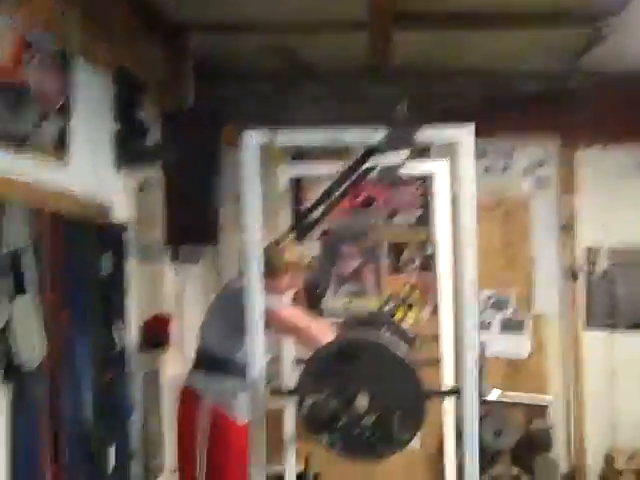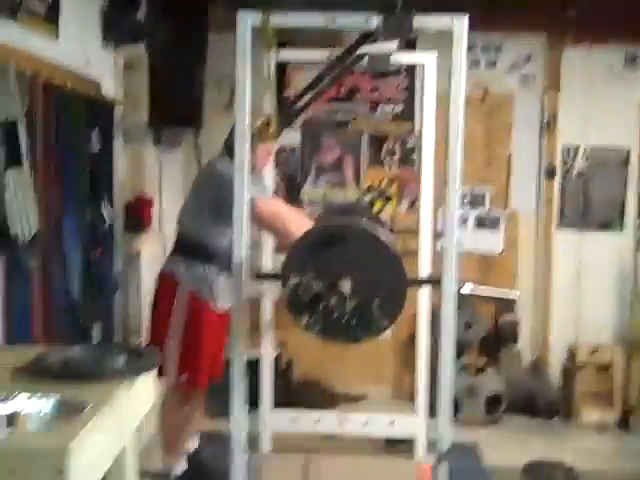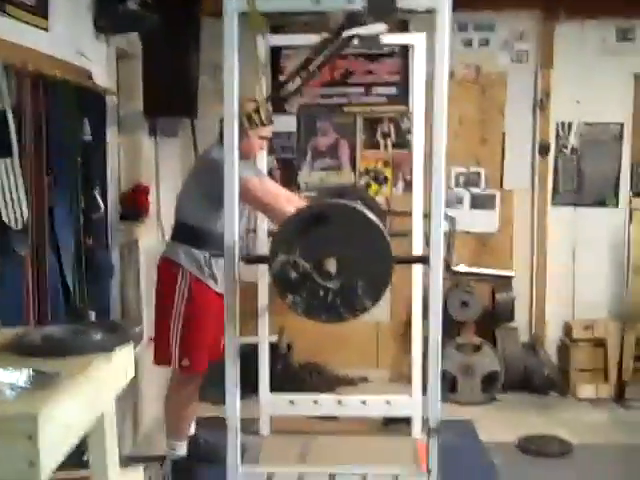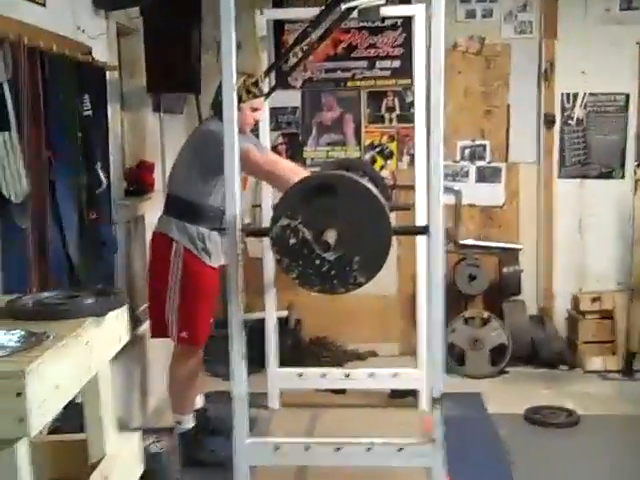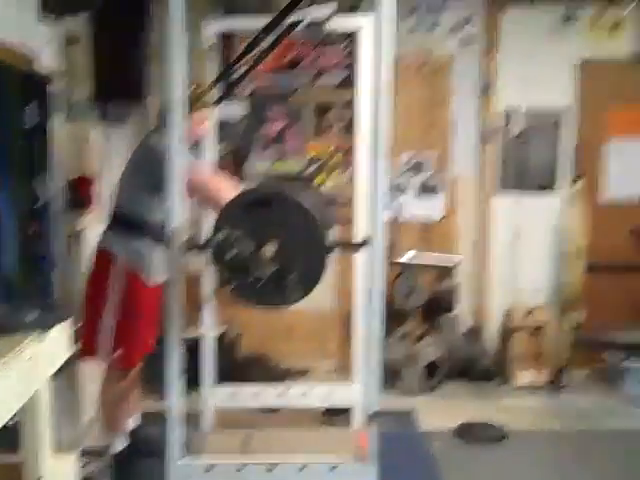
dt=0.5s
person 1, frame 1
left shoulder: (268, 296)
right shoulder: (243, 290)
left elbow: (310, 322)
right elbow: (298, 326)
left hip: (236, 404)
right hip: (213, 402)
person 1, frame 2
left shoulder: (246, 178)
right shoulder: (224, 173)
left elbow: (285, 213)
right elbow: (274, 220)
left hip: (216, 290)
right hip: (190, 288)
left knee: (200, 381)
right knee: (182, 385)
person 1, frame 3
left shoulder: (243, 164)
right shoulder: (218, 161)
left elbow: (283, 195)
right elbow: (268, 203)
left hip: (212, 272)
right hip: (189, 271)
left knee: (198, 366)
right knee: (186, 368)
left ankle: (188, 438)
person 1, frame 4
left shoulder: (237, 138)
right shoulder: (213, 135)
left elbow: (282, 164)
right elbow: (270, 170)
left hip: (206, 245)
right hip: (183, 245)
left knee: (197, 336)
right knee: (187, 342)
left ankle: (195, 412)
right ankle: (184, 434)
person 1, frame 5
right shoulder: (159, 149)
left elbow: (219, 183)
right elbow: (208, 190)
left hip: (148, 264)
right hip: (125, 262)
left knee: (136, 355)
right knee: (121, 360)
left ankle: (129, 430)
right ankle: (116, 451)
